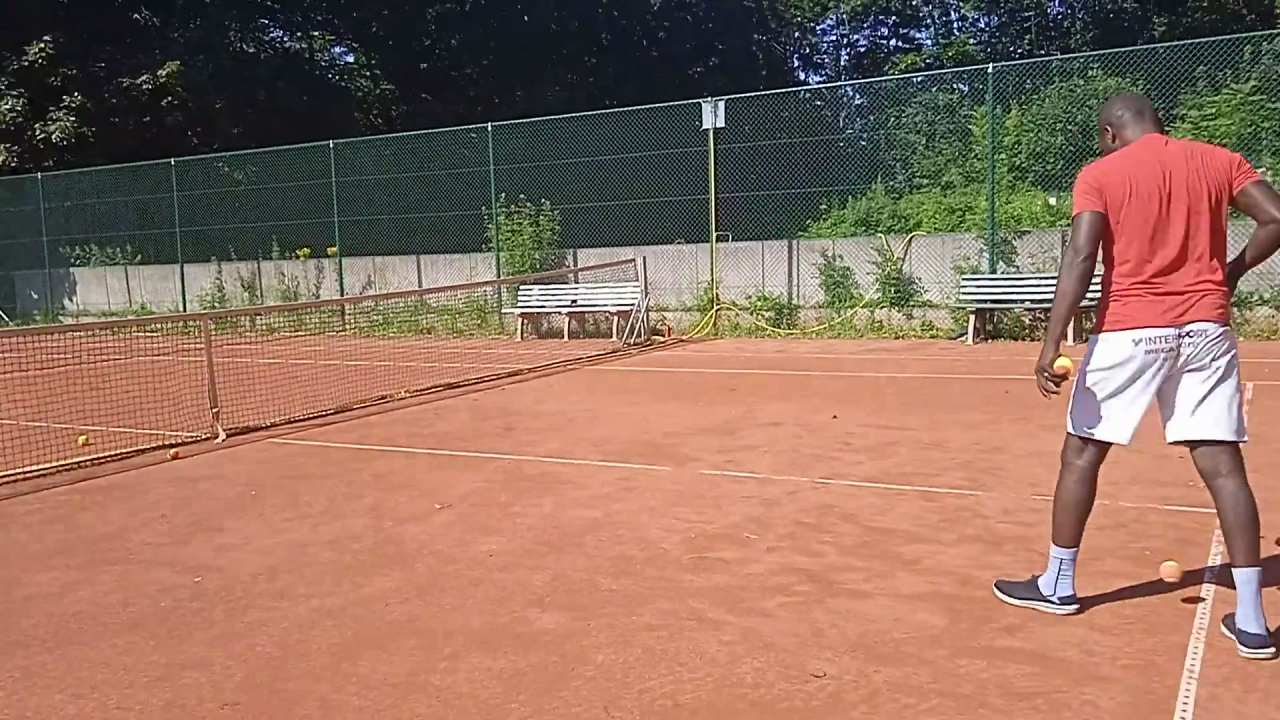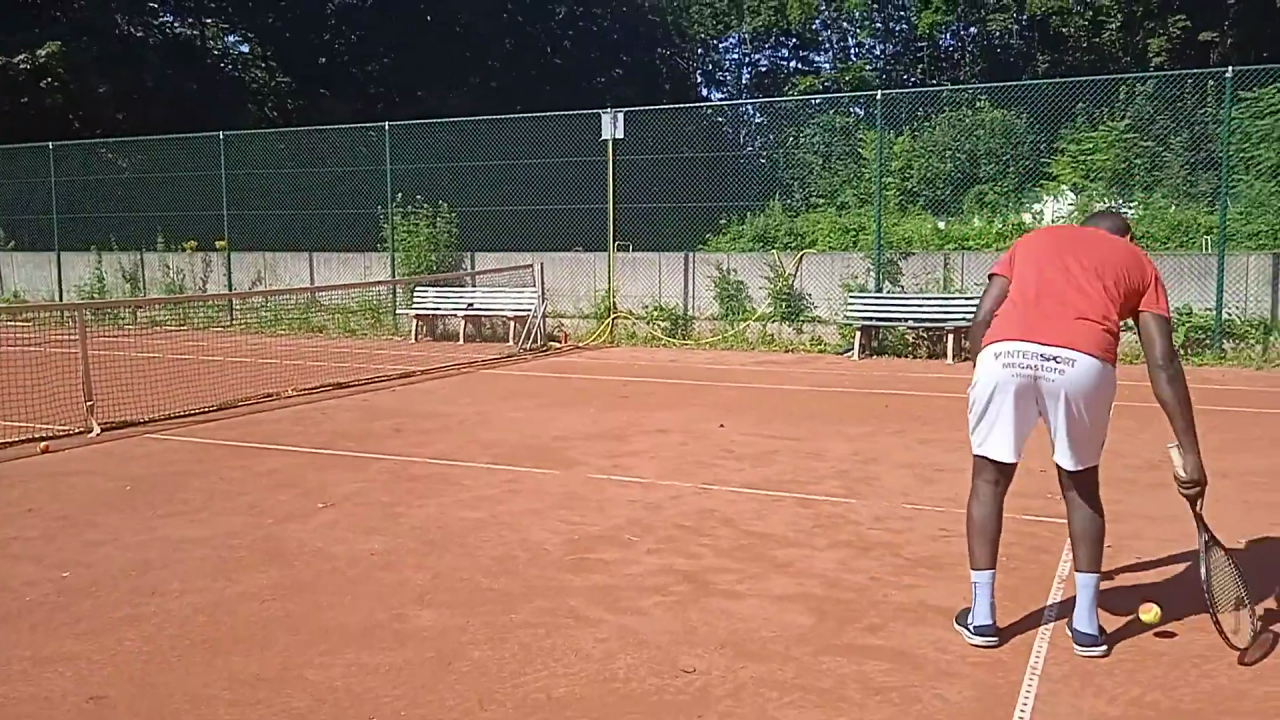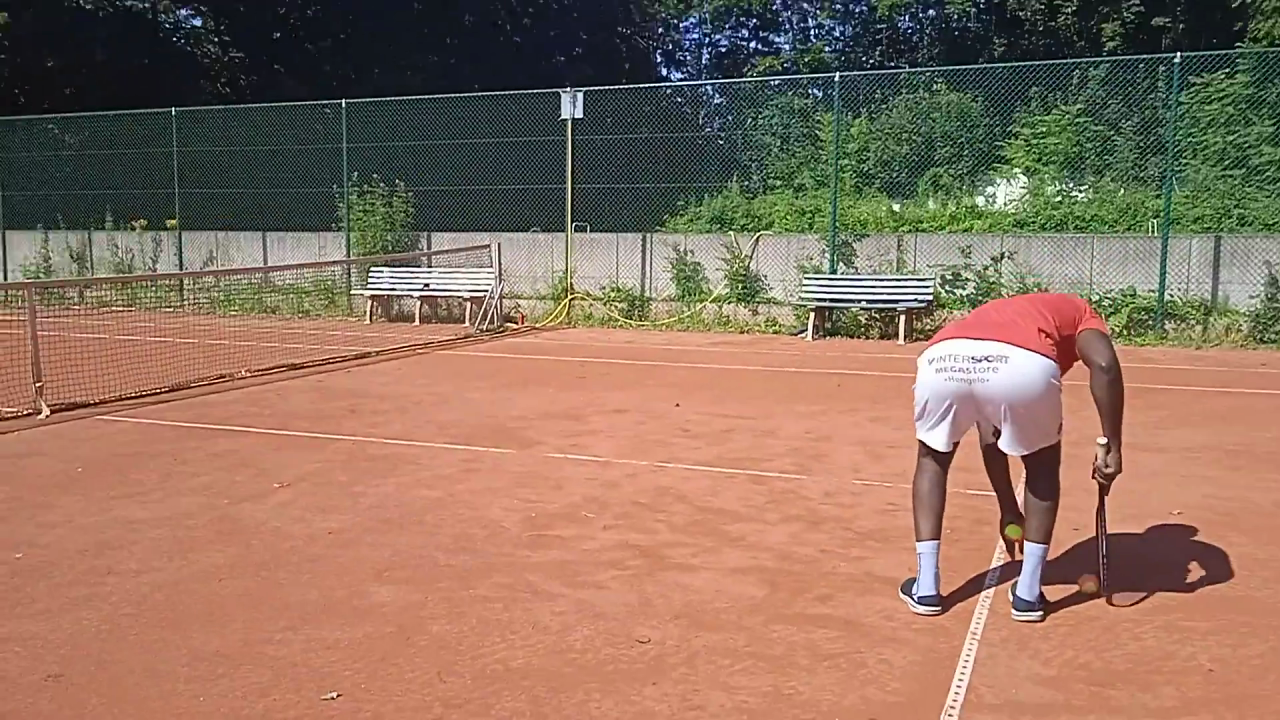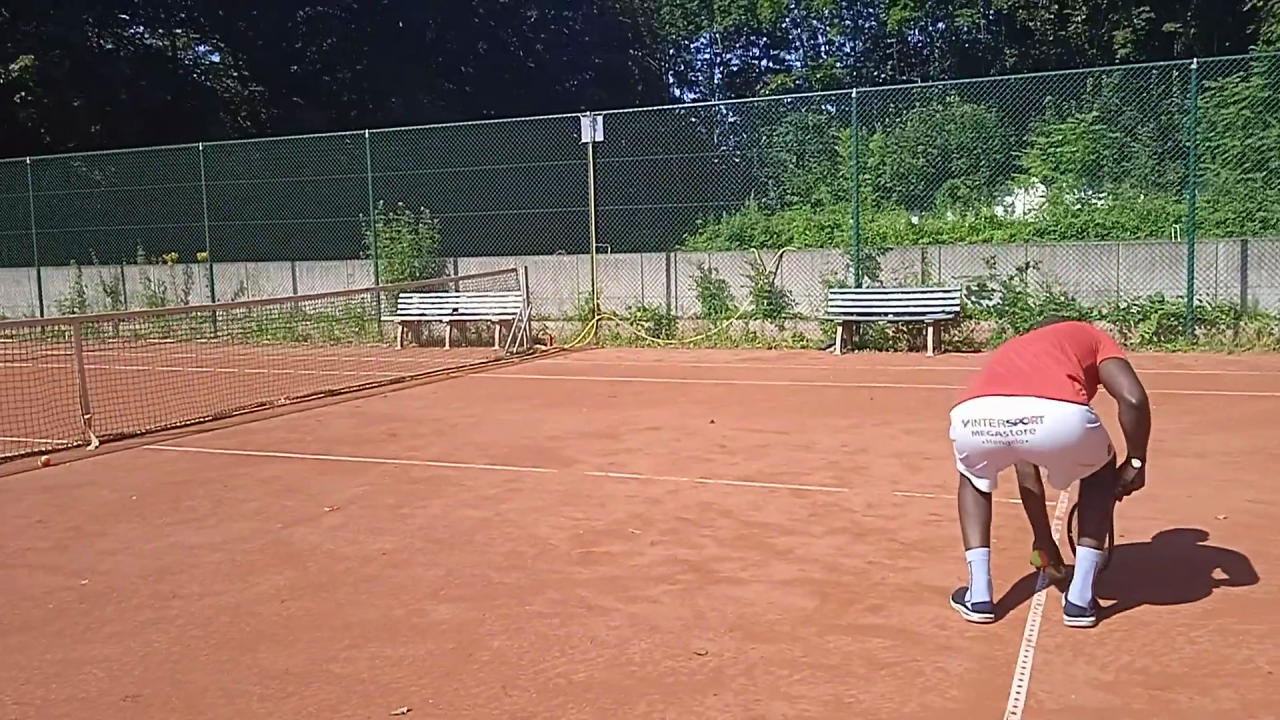
dt=0.5s
person 1, frame 1
left shoulder: (1099, 175)
right shoulder: (1220, 161)
left elbow: (1080, 263)
left wrist: (1051, 341)
right wrist: (1231, 272)
left hip: (1129, 331)
right hip: (1207, 329)
left knee: (1081, 452)
right knee: (1222, 465)
left ankle: (1057, 583)
person 1, frame 2
left shoulder: (1031, 241)
right shoulder: (1139, 263)
left elbow: (983, 320)
right elbow: (1163, 363)
left wrist: (982, 391)
right wrist: (1190, 455)
left hip: (1008, 352)
right hip: (1085, 361)
left knee: (988, 480)
right knee: (1079, 485)
left ankle: (981, 616)
right ankle: (1086, 622)
person 1, frame 3
right shoulder: (1078, 311)
left elbow: (989, 439)
right elbow: (1104, 364)
left wrist: (1009, 509)
right wrist: (1111, 444)
left hip: (942, 359)
right hip: (1025, 365)
left knee: (932, 458)
right knee: (1043, 461)
left ankle: (925, 585)
right ankle: (1028, 591)
person 1, frame 4
right shoulder: (1092, 337)
left elbow: (1025, 468)
right elbow: (1133, 398)
left wrist: (1043, 536)
right wrist: (1136, 462)
left hip: (975, 414)
right hip: (1058, 413)
left knee: (975, 479)
right knee: (1100, 472)
left ankle: (978, 592)
right ankle: (1080, 597)
